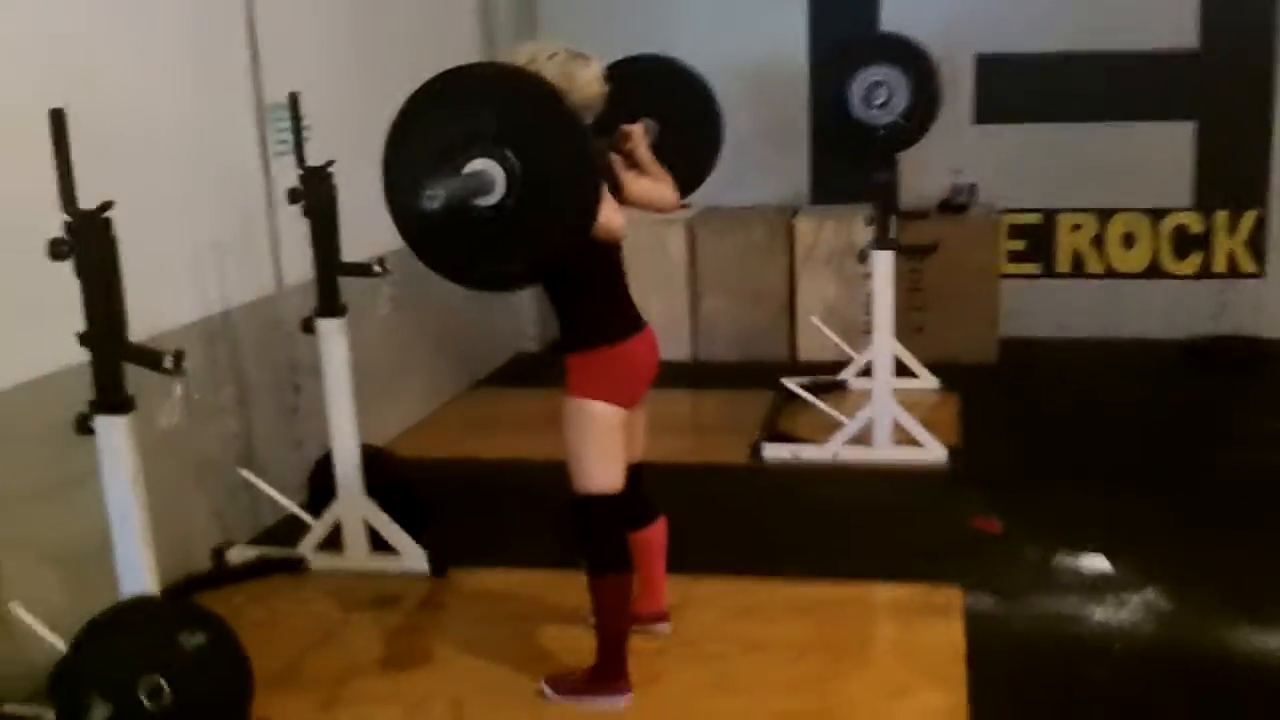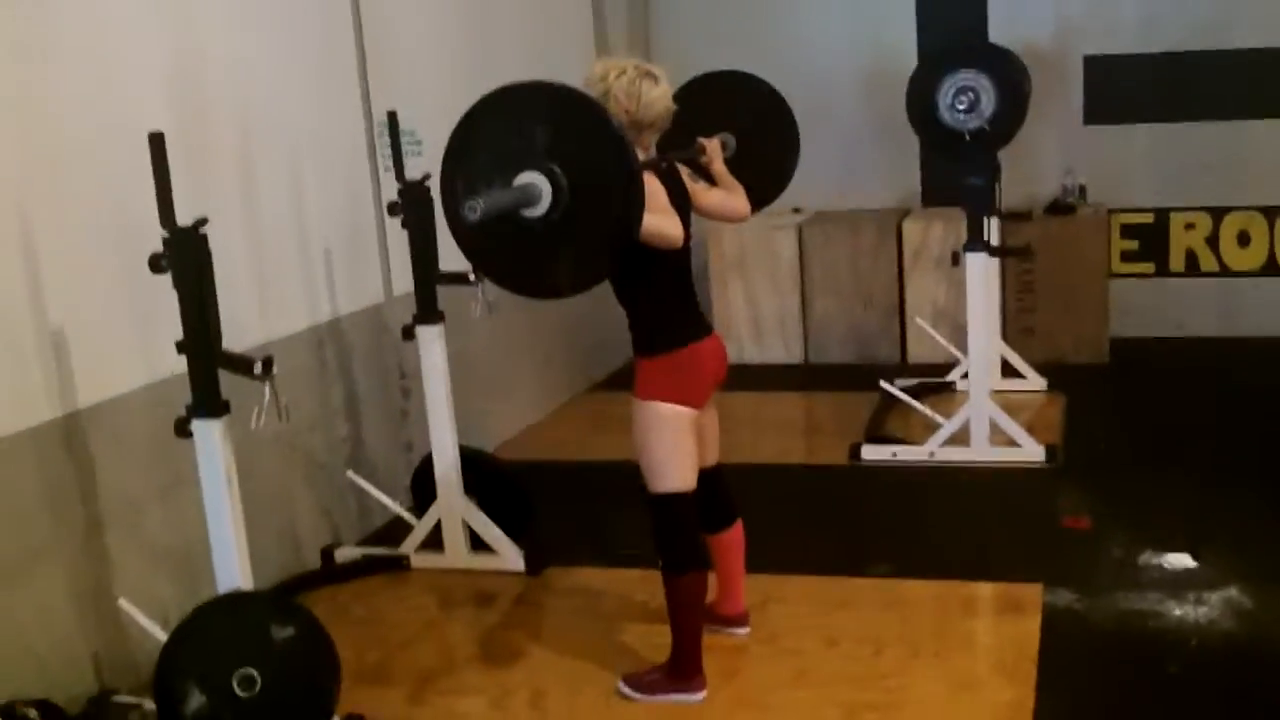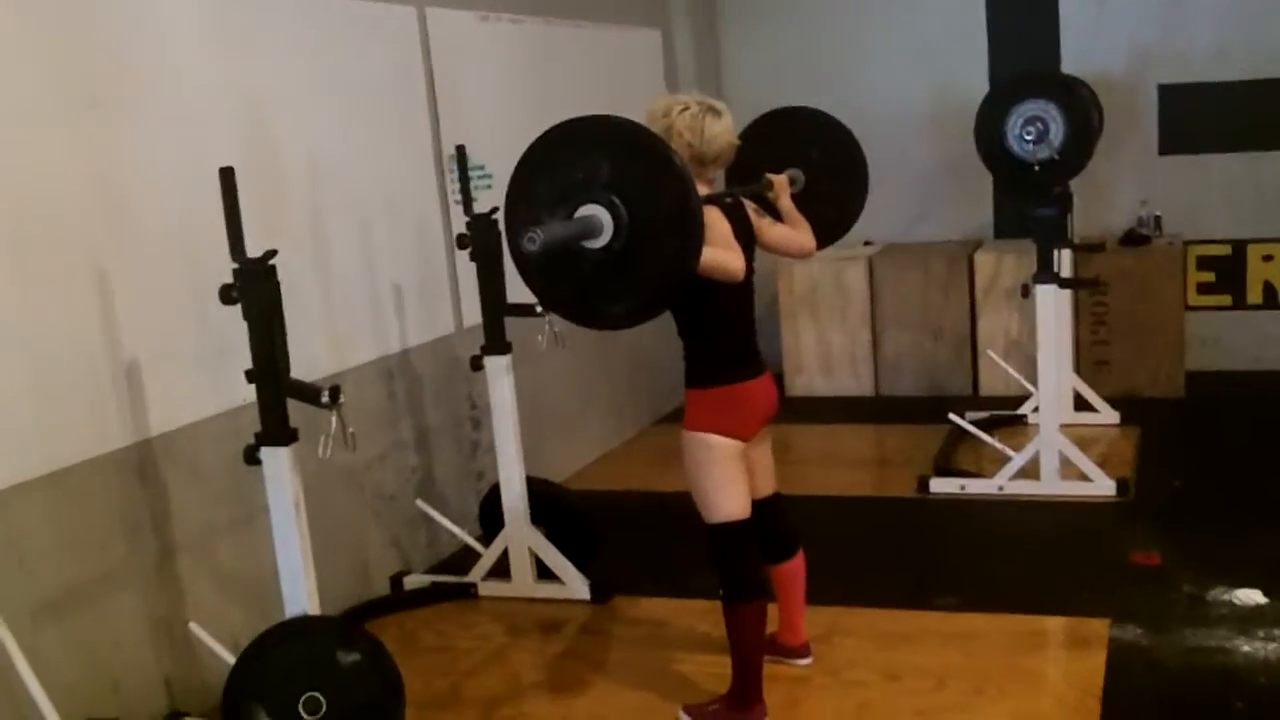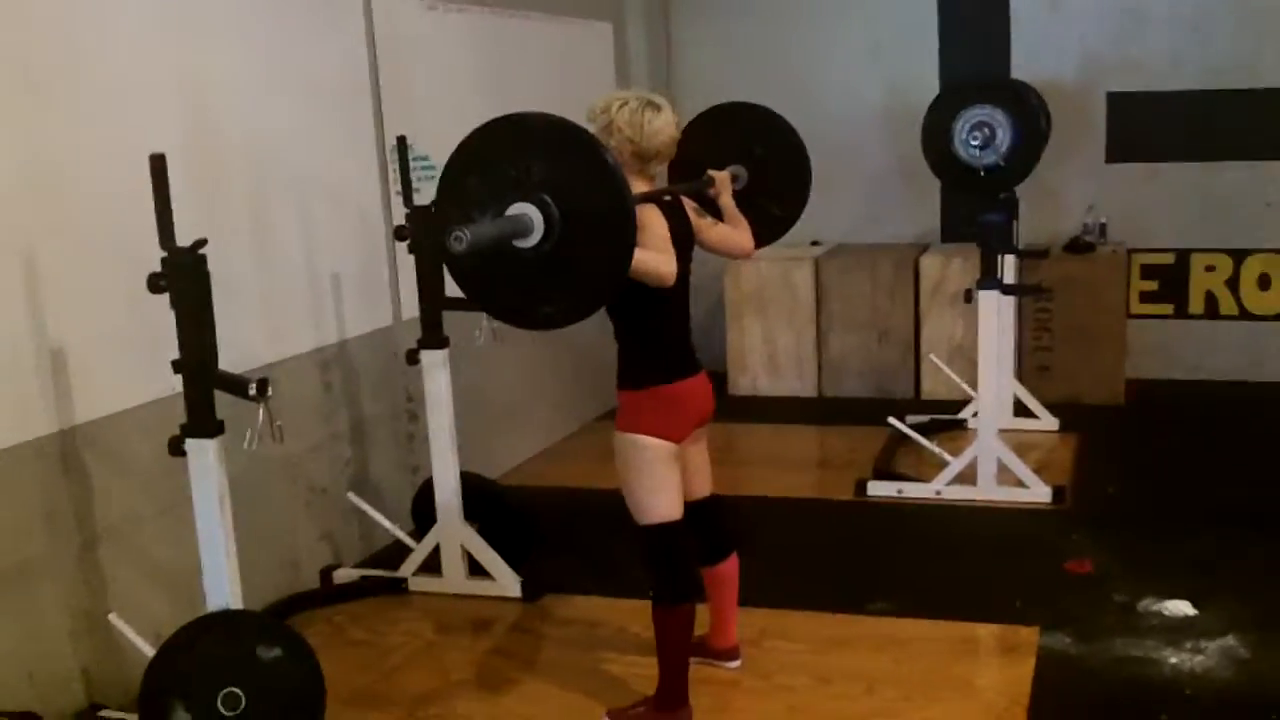
dt=0.7s
person 1, frame 1
right shoulder: (599, 159)
left elbow: (611, 224)
right elbow: (668, 194)
right wrist: (640, 148)
left hip: (601, 358)
right hip: (631, 343)
left knee: (596, 514)
right knee: (629, 489)
left ankle: (609, 674)
right ankle: (650, 605)
person 1, frame 2
right shoulder: (671, 171)
left elbow: (669, 232)
right elbow: (739, 207)
right wrist: (716, 161)
left hip: (668, 364)
right hip: (700, 349)
left knee: (673, 514)
right knee: (708, 489)
left ankle: (684, 671)
right ankle: (731, 605)
person 1, frame 3
left shoulder: (695, 215)
right shoulder: (736, 207)
left elbow: (730, 266)
right elbow: (804, 242)
right wrist: (782, 196)
left hip: (718, 398)
right hip: (753, 384)
left knee: (732, 545)
right knee: (768, 517)
right ankle: (792, 637)
person 1, frame 4
left shoulder: (640, 213)
right shoulder: (677, 206)
left elbow: (663, 270)
right elbow: (743, 243)
right wrist: (724, 194)
left hip: (652, 400)
right hip: (690, 385)
left knee: (666, 546)
right knee: (706, 518)
right ankle: (722, 640)
